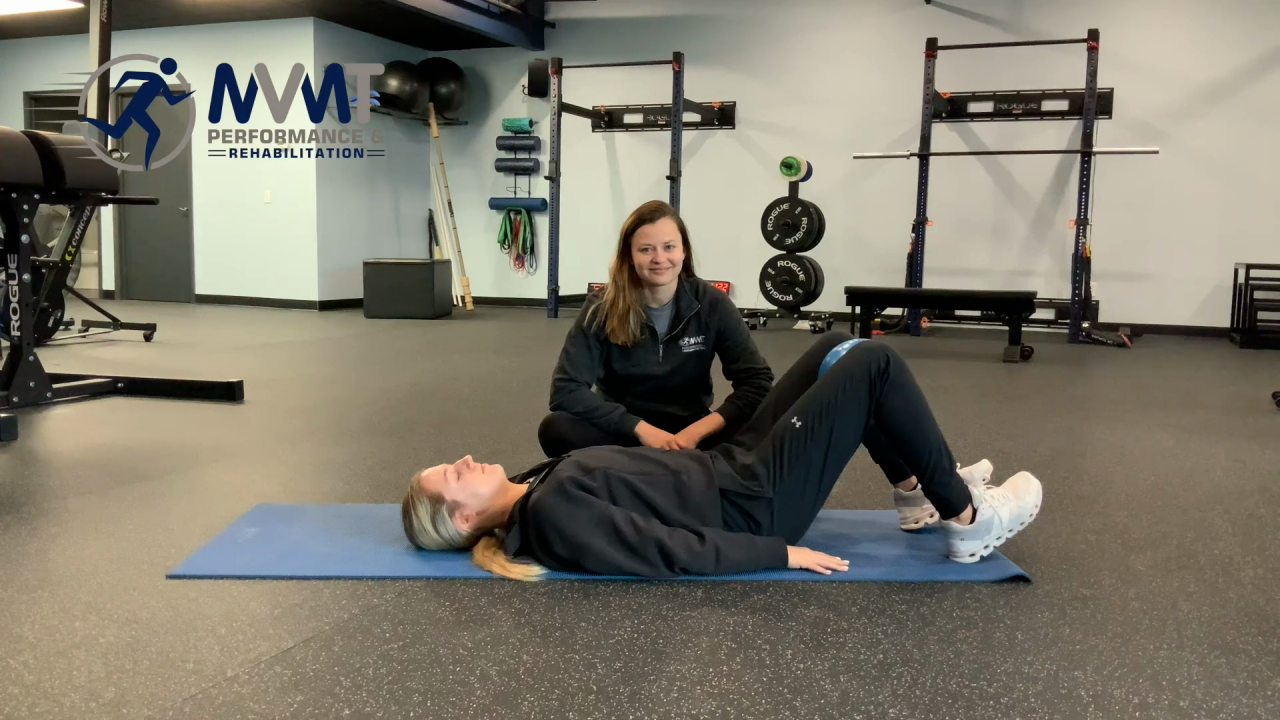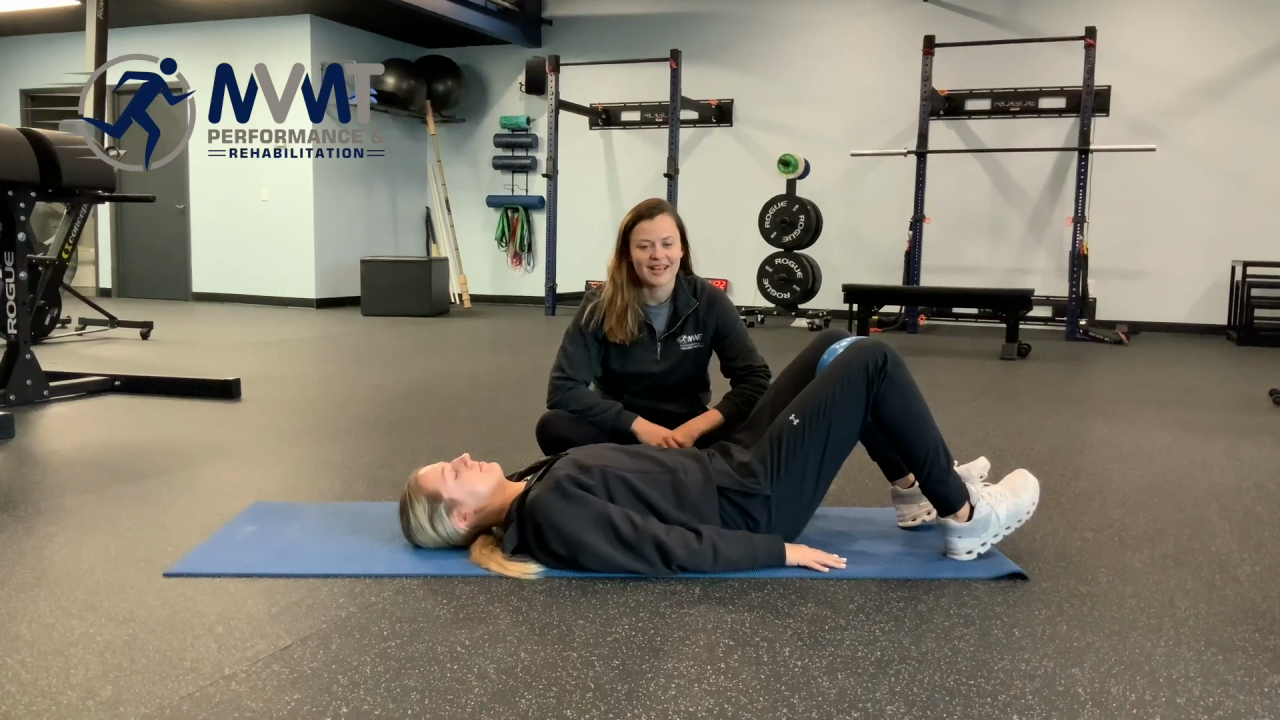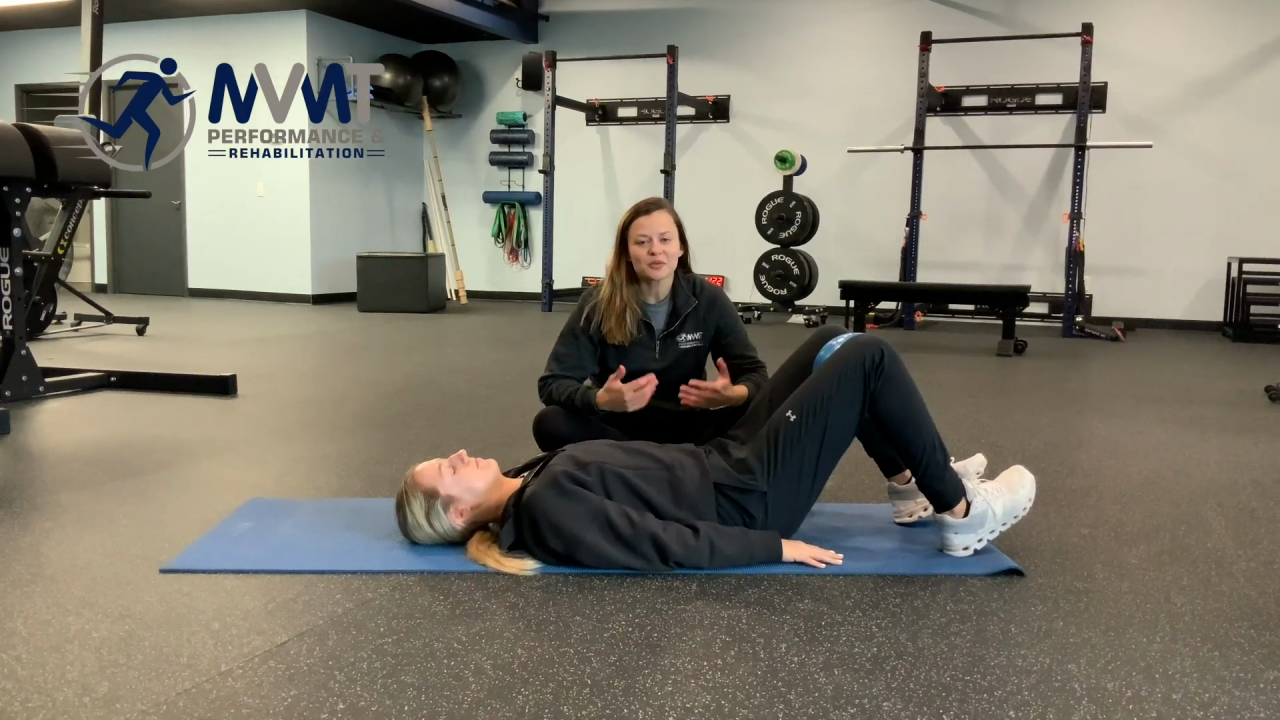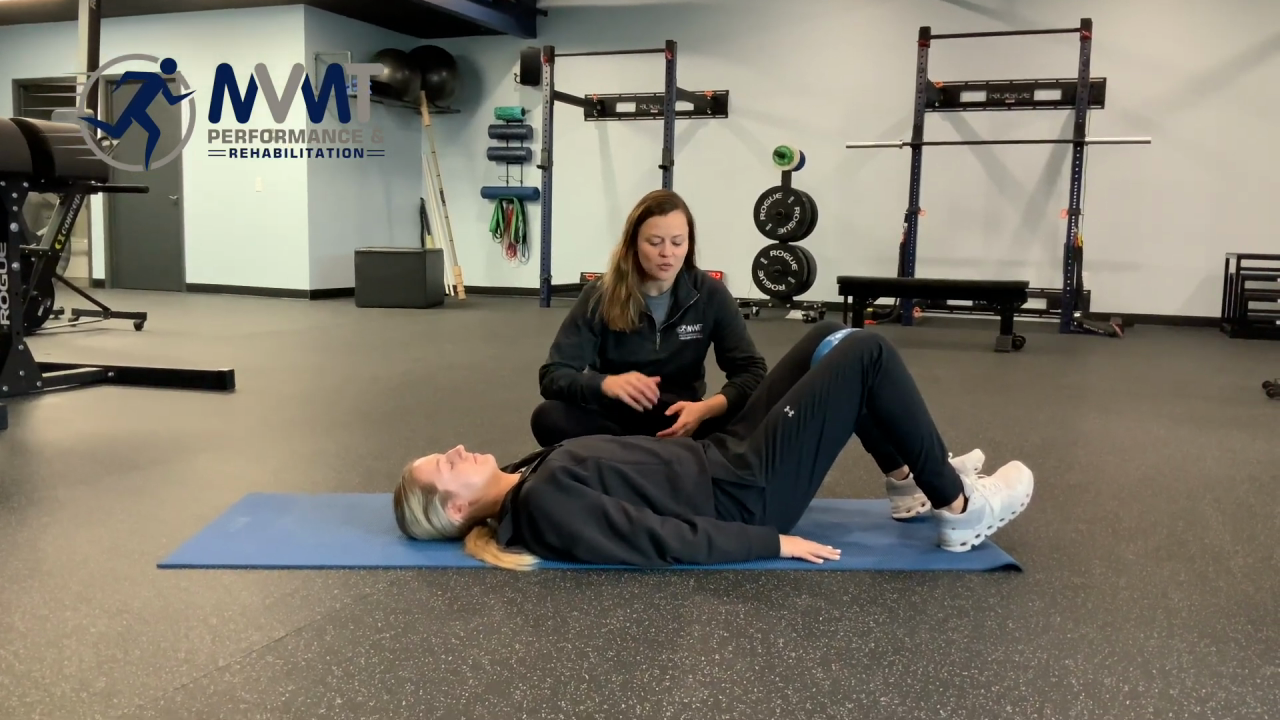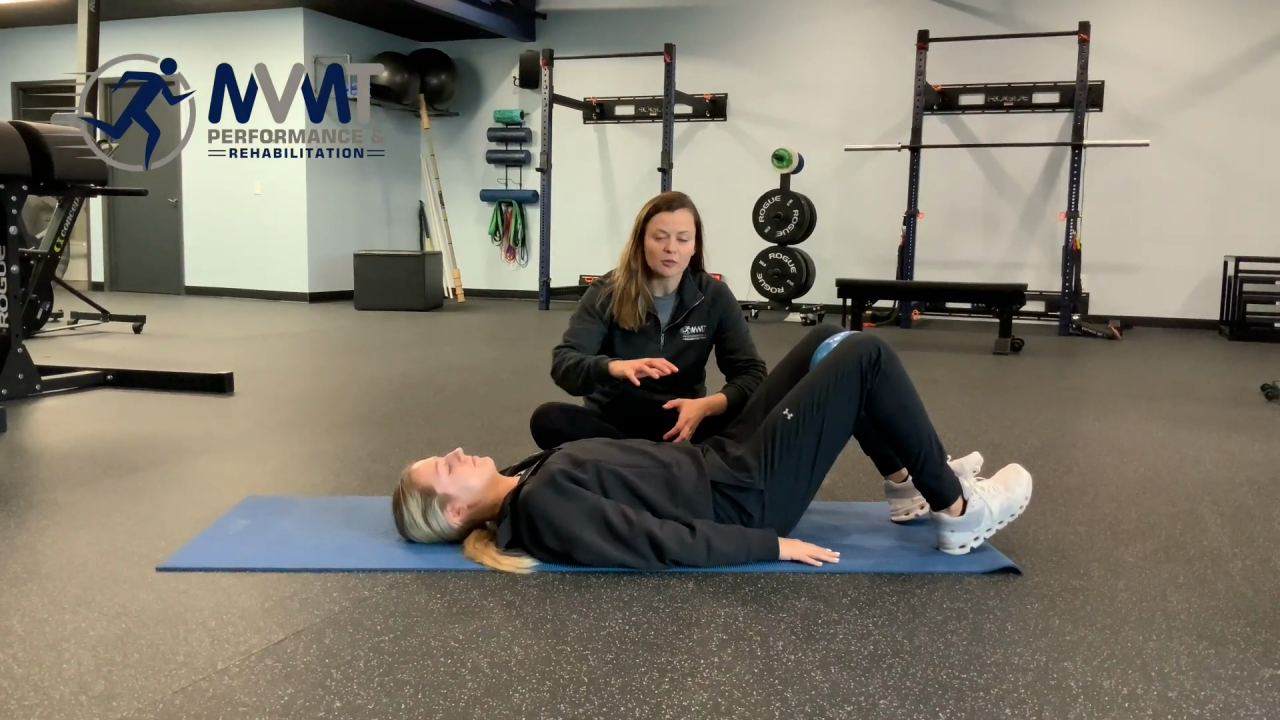
dt=1s
person 1, frame 1
left shoulder: (535, 488)
right shoulder: (551, 517)
right elbow: (675, 552)
right wrist: (782, 553)
left hip: (730, 469)
right hip: (755, 504)
left knee: (842, 351)
right knee: (876, 364)
left ankle: (925, 490)
right ankle: (967, 520)
person 1, frame 2
left shoulder: (533, 484)
right shoulder: (549, 514)
right elbow: (673, 549)
right wrist: (780, 551)
left hip: (727, 467)
right hip: (753, 501)
left knee: (838, 345)
right knee: (873, 361)
left ankle: (922, 487)
right ankle: (964, 517)
person 1, frame 3
left shoulder: (531, 479)
right shoulder: (546, 510)
right elbow: (669, 544)
right wrist: (776, 546)
left hip: (722, 464)
right hip: (749, 498)
left knee: (835, 342)
right knee: (869, 357)
left ankle: (916, 485)
right ankle: (962, 513)
person 1, frame 4
left shoulder: (527, 476)
right shoulder: (543, 505)
right elbow: (668, 540)
right wrist: (774, 543)
left hip: (721, 461)
right hip: (747, 494)
left knee: (833, 336)
right knee: (868, 354)
left ankle: (915, 480)
right ankle: (959, 510)
person 1, frame 5
left shoulder: (527, 480)
right shoulder: (542, 510)
right elbow: (668, 544)
right wrist: (774, 545)
left hip: (721, 464)
right hip: (746, 496)
left knee: (832, 340)
right knee: (867, 357)
left ankle: (914, 482)
right ankle: (958, 513)
person 2, frame 1
left shoulder: (712, 304)
right shoulder: (604, 307)
left elbow: (758, 382)
right elbow: (566, 391)
left wrist: (695, 432)
right wrist: (642, 429)
left hip: (689, 432)
right hip: (624, 432)
right knee: (555, 430)
person 2, frame 2
left shoulder: (710, 301)
right shoulder: (600, 305)
left elbow: (756, 380)
right elbow: (563, 389)
left wrist: (695, 428)
right wrist: (638, 425)
left hip: (687, 429)
right hip: (621, 431)
right knee: (553, 428)
person 2, frame 3
left shoulder: (709, 300)
right shoulder: (599, 302)
left elbow: (754, 372)
right elbow: (552, 383)
left wrist: (732, 395)
right wrist: (599, 399)
left hip: (685, 427)
right hip: (617, 429)
right knee: (550, 423)
person 2, frame 4
left shoulder: (710, 294)
right shoulder: (601, 295)
left elbow: (753, 371)
right elbow: (551, 377)
left wrist: (705, 409)
right wrist: (605, 383)
left hip: (681, 422)
right hip: (613, 420)
right knee: (547, 419)
person 2, frame 5
left shoulder: (714, 296)
right shoulder: (606, 294)
left elbow: (752, 373)
right elbow: (565, 363)
left wrist: (705, 406)
right wrist: (616, 367)
left hip: (681, 423)
right hip: (612, 421)
right knee: (547, 419)
